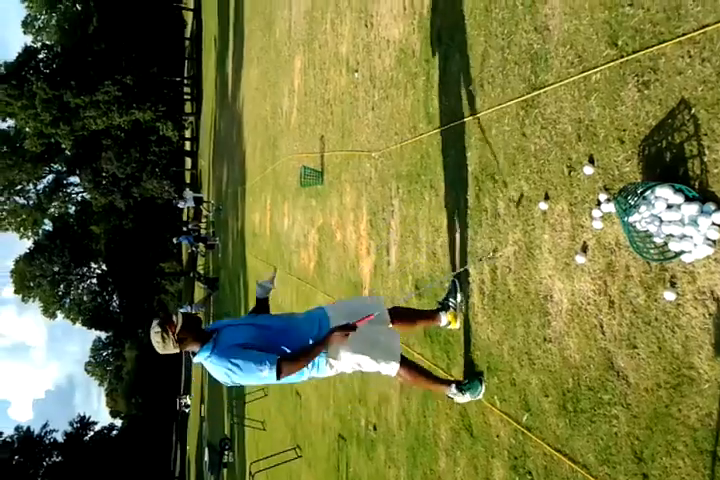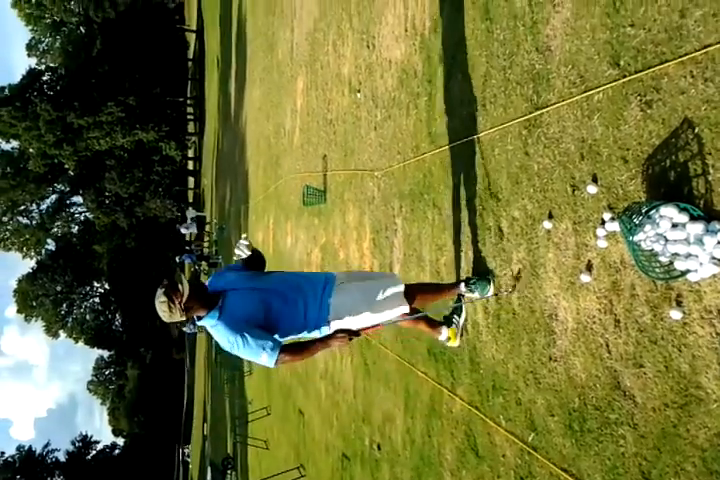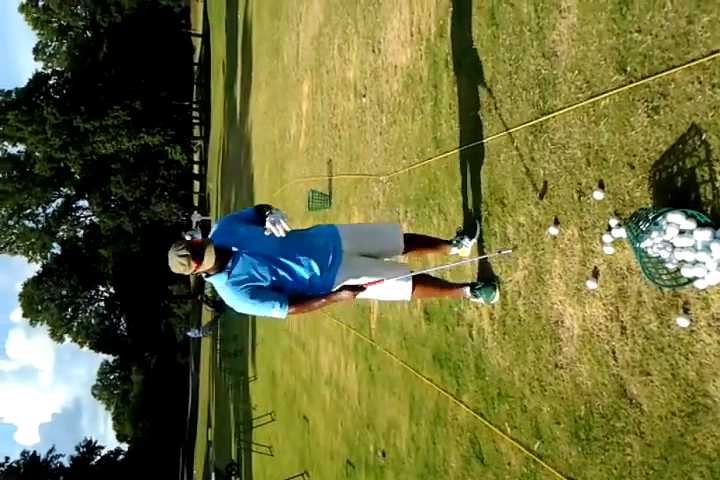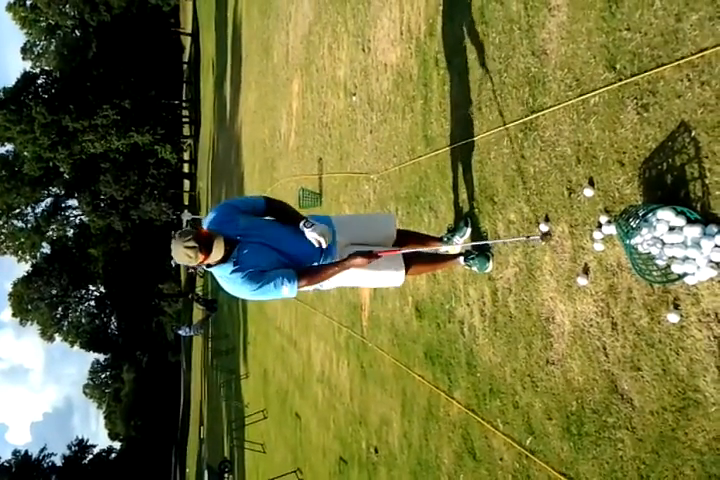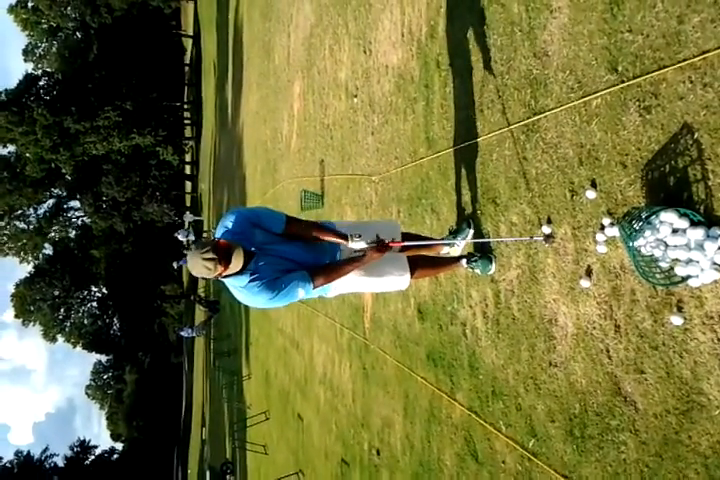
dt=0.7s
person 1, frame 1
left shoulder: (213, 330)
right shoulder: (225, 363)
right elbow: (283, 369)
right wrist: (326, 343)
left hip: (318, 317)
right hip: (323, 354)
left knee: (388, 315)
right knee: (395, 361)
left ankle: (442, 315)
right ankle: (453, 389)
person 1, frame 2
left shoulder: (217, 279)
right shoulder: (230, 334)
left elbow: (256, 267)
right elbow: (280, 355)
right wrist: (328, 342)
left hip: (324, 283)
right hip: (330, 311)
left knee: (396, 301)
right knee: (409, 296)
left ankle: (445, 331)
right ankle: (463, 288)
person 1, frame 3
left shoulder: (222, 230)
right shoulder: (235, 292)
left elbow: (258, 210)
right elbow: (287, 307)
left wrist: (270, 215)
right wrist: (335, 297)
left hip: (330, 240)
right hip: (335, 278)
left knee: (404, 241)
right knee: (411, 283)
left ankle: (454, 245)
right ankle: (466, 290)
person 1, frame 4
left shoulder: (220, 216)
right shoulder: (241, 281)
left elbow: (269, 204)
right elbow: (301, 281)
left wrist: (303, 222)
right wrist: (350, 262)
left hip: (322, 230)
right hip: (328, 266)
left knee: (395, 236)
right knee: (403, 265)
left ankle: (445, 242)
right ankle: (460, 259)
person 1, frame 5
left shoulder: (233, 223)
right shoulder: (257, 292)
left elbow: (297, 226)
right elbow: (317, 280)
left wrist: (349, 240)
right wrist: (366, 258)
left hip: (332, 237)
right hip: (334, 275)
left knee: (393, 240)
right knee: (408, 269)
left ankle: (445, 246)
right ankle: (463, 262)
